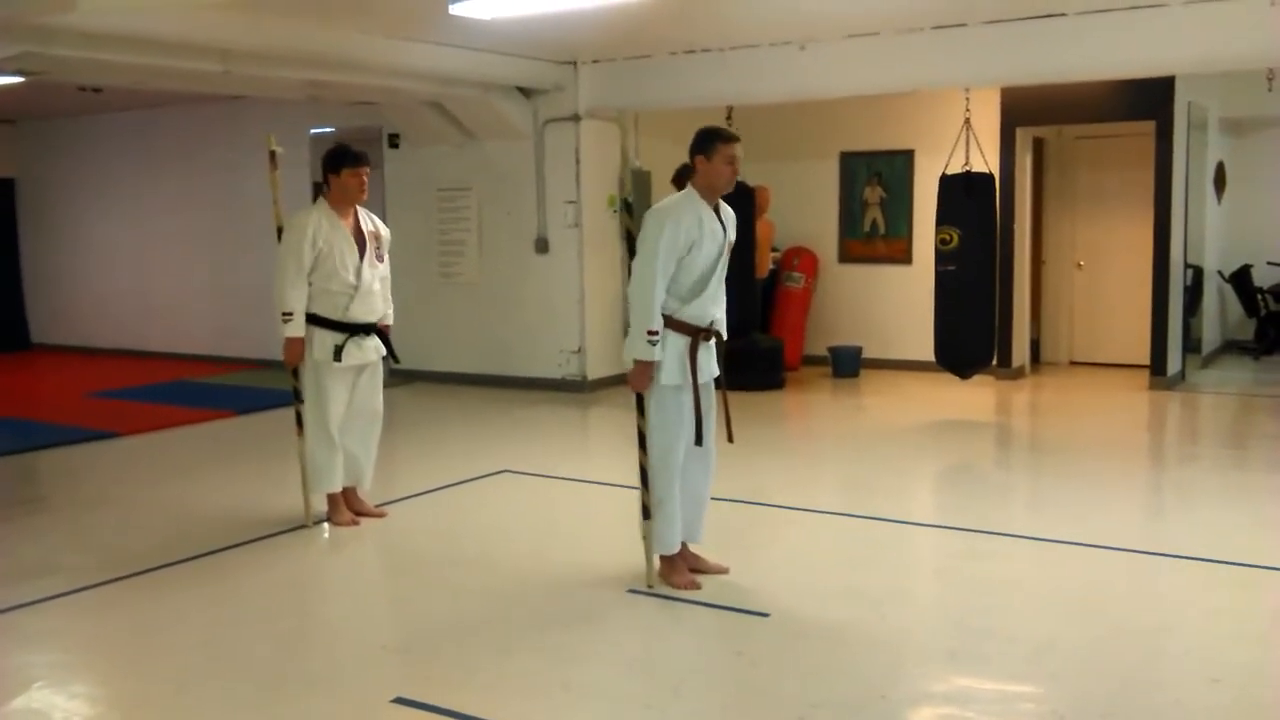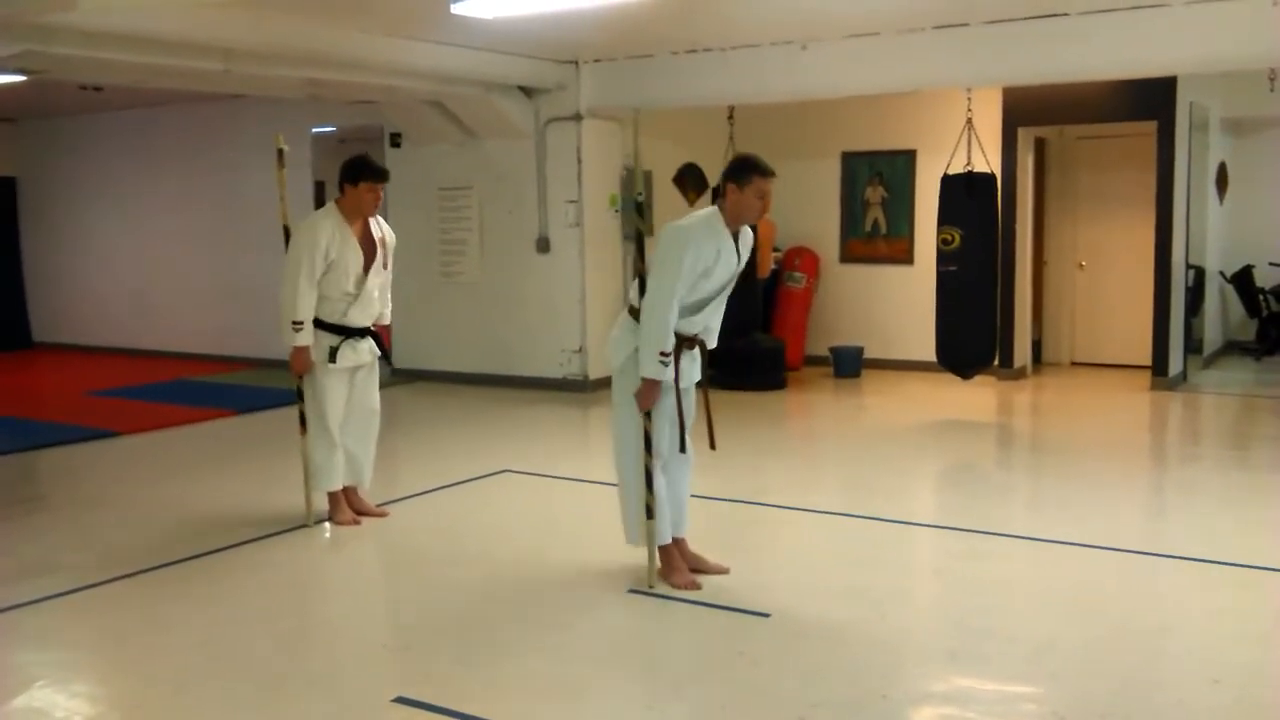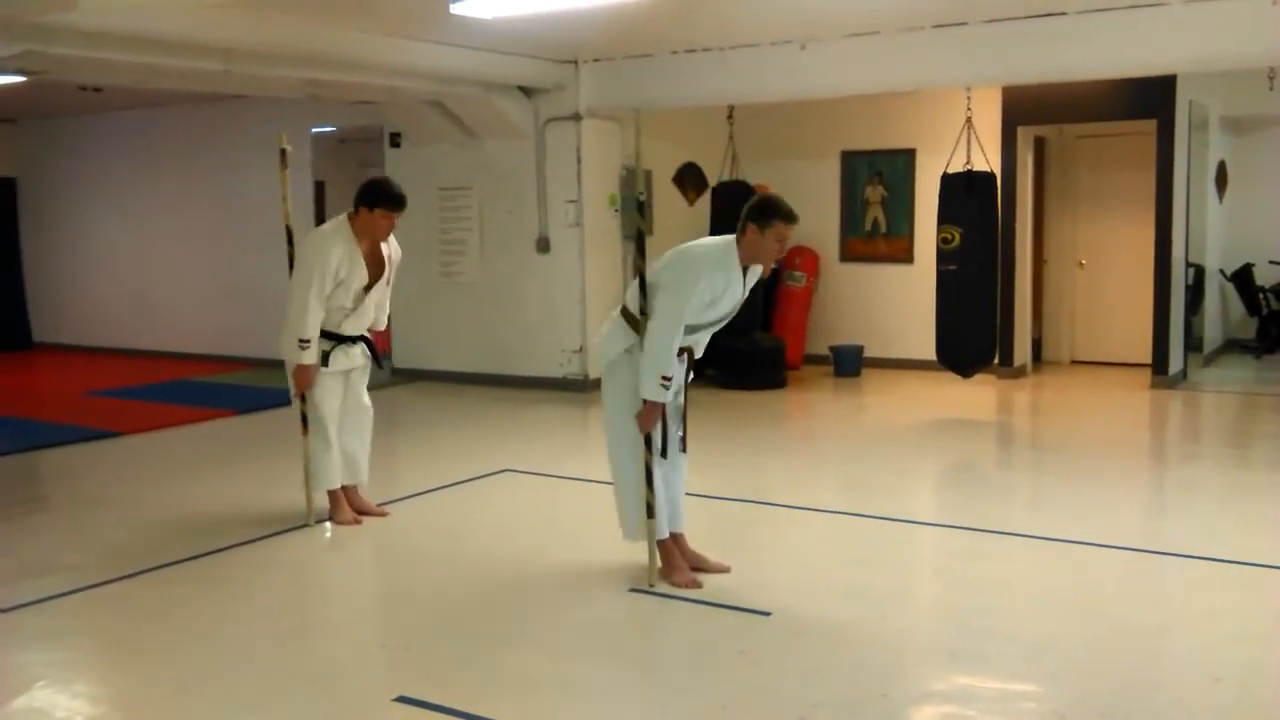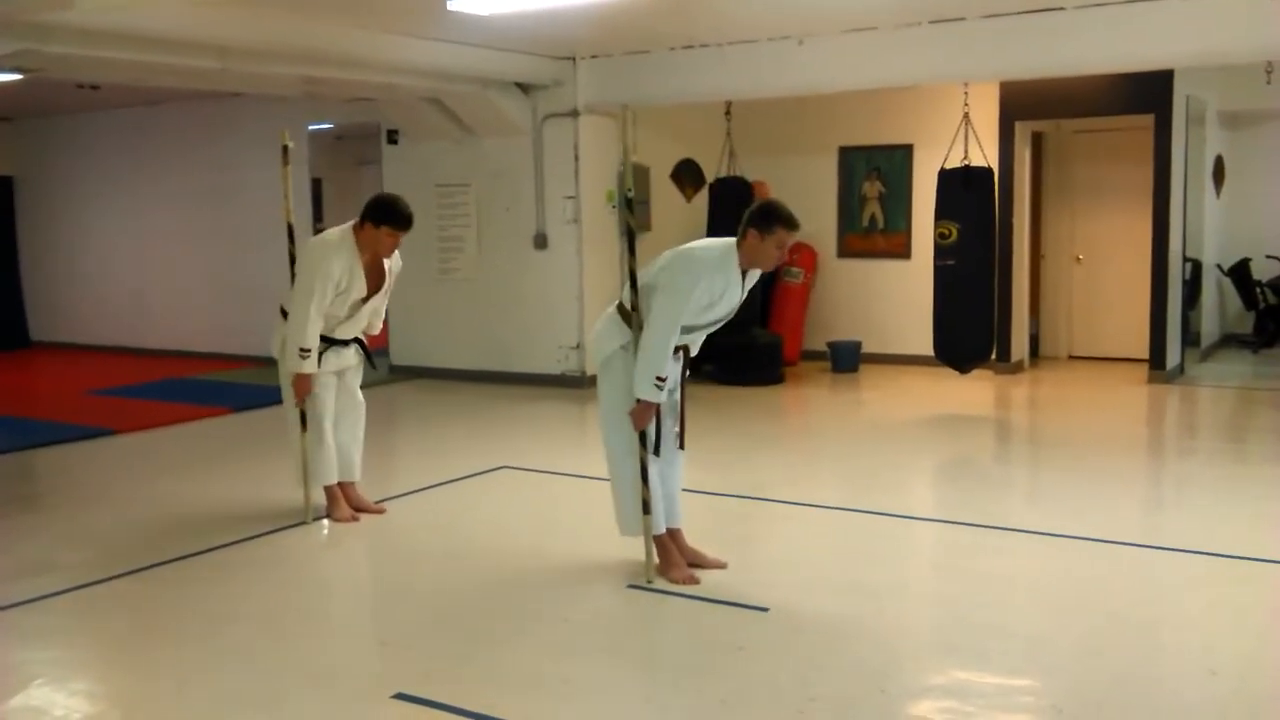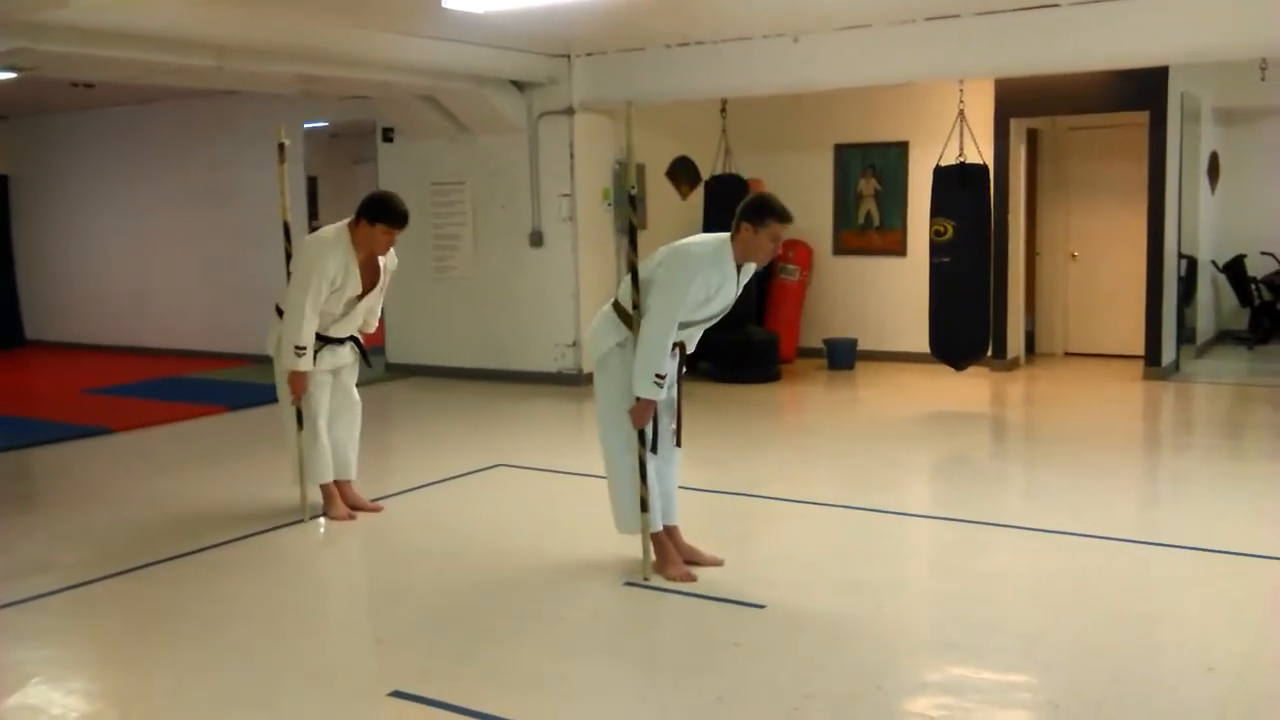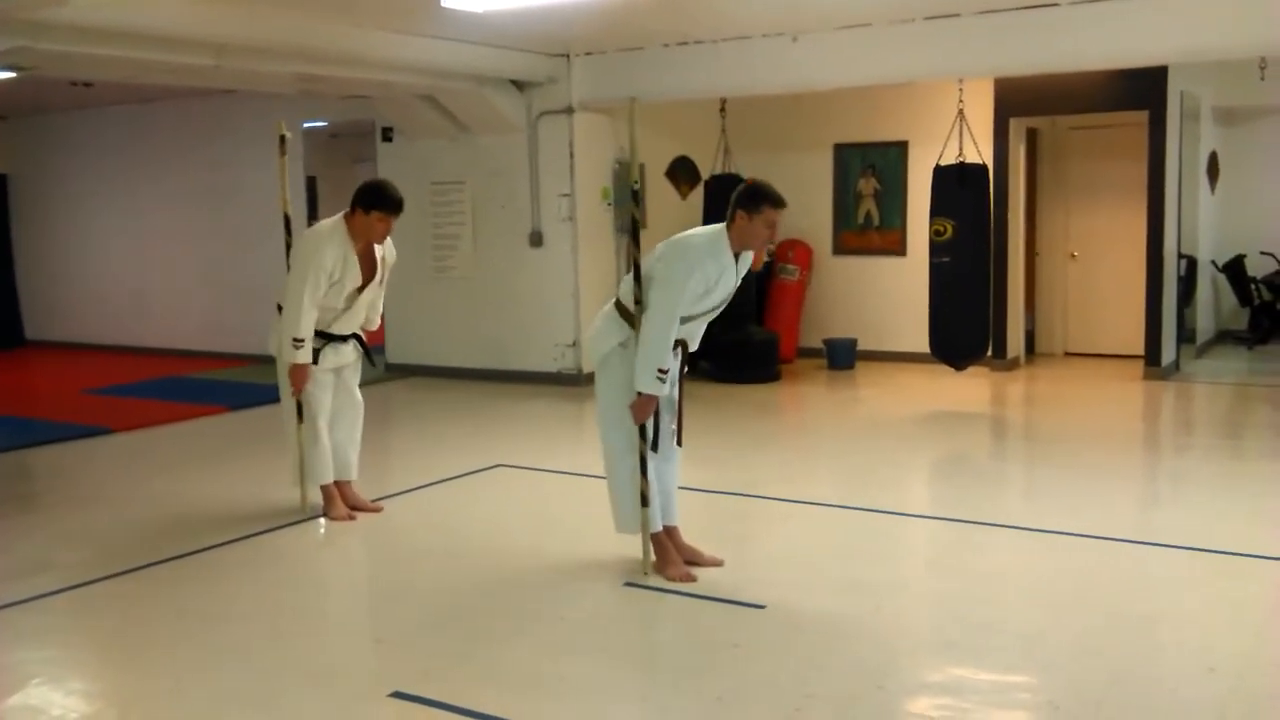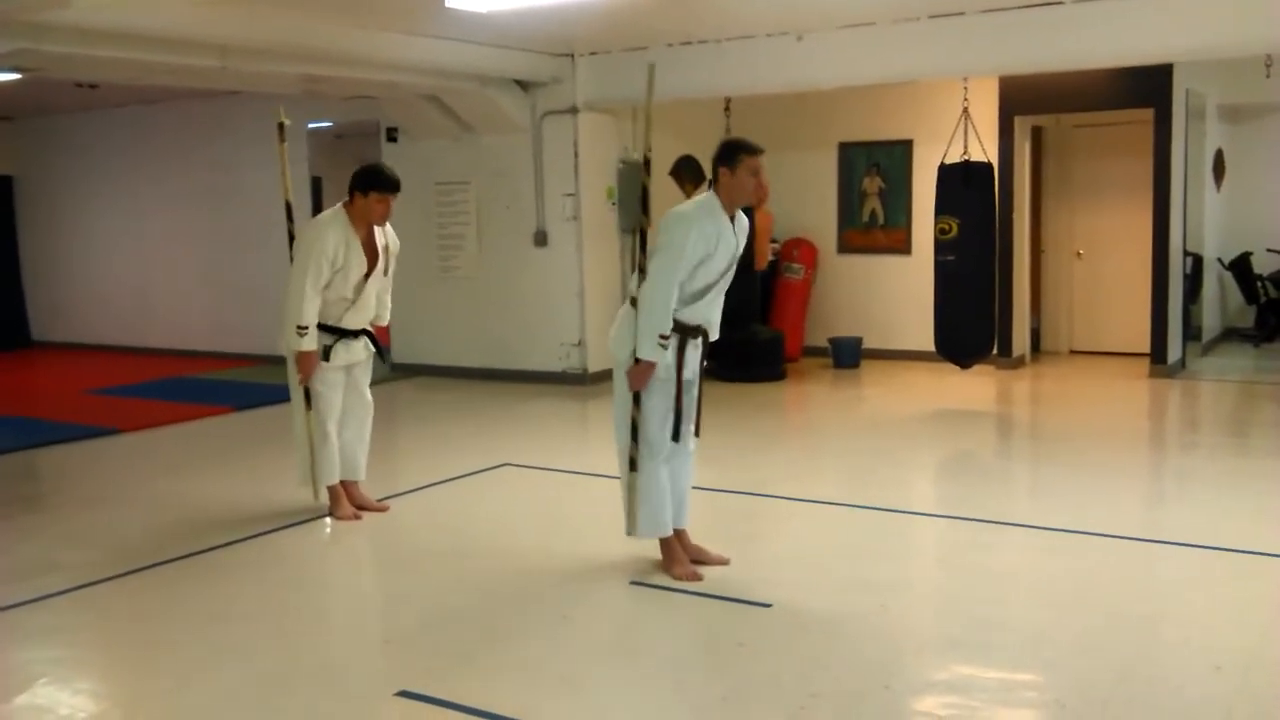
dt=0.2s
person 1, frame 1
left shoulder: (726, 217)
right shoulder: (671, 216)
right elbow: (645, 288)
left wrist: (714, 337)
right wrist: (644, 359)
left hip: (699, 347)
right hip: (662, 347)
left knee: (697, 452)
right knee: (664, 453)
left ankle: (683, 547)
right ankle: (668, 557)
person 1, frame 2
left shoulder: (743, 238)
right shoulder: (689, 236)
right elbow: (658, 308)
left wrist: (699, 351)
right wrist: (652, 378)
left hip: (682, 347)
right hip: (643, 346)
left knee: (677, 449)
right knee: (647, 449)
left ankle: (679, 545)
right ankle: (667, 555)
person 1, frame 3
left shoulder: (752, 268)
right shoulder: (700, 264)
right elbow: (662, 333)
left wrist: (685, 364)
right wrist: (653, 399)
left hip: (671, 351)
right hip: (632, 347)
left knee: (670, 447)
right knee: (639, 448)
left ankle: (679, 545)
right ankle: (668, 555)
person 1, frame 4
left shoulder: (749, 268)
right shoulder: (699, 267)
right elbow: (658, 334)
left wrist: (682, 360)
right wrist: (647, 400)
left hip: (666, 348)
right hip: (628, 344)
left knee: (666, 444)
right knee: (635, 446)
left ankle: (676, 540)
right ankle: (665, 551)
person 1, frame 5
left shoulder: (744, 263)
right shoulder: (695, 262)
right elbow: (656, 330)
left wrist: (678, 357)
right wrist: (646, 397)
left hip: (663, 343)
right hip: (624, 340)
left knee: (664, 443)
right knee: (632, 443)
left ankle: (673, 538)
right ankle: (662, 549)
person 1, frame 6
left shoulder: (743, 256)
right shoulder: (693, 254)
right elbow: (658, 324)
left wrist: (682, 354)
right wrist: (648, 392)
left hip: (664, 346)
right hip: (627, 340)
left knee: (664, 442)
right knee: (633, 442)
left ankle: (674, 538)
right ankle: (662, 549)
person 1, frame 7
left shoulder: (739, 224)
right shoulder: (689, 223)
right elbow: (658, 292)
left wrist: (698, 339)
right wrist: (646, 360)
left hip: (684, 340)
right hip: (648, 339)
left knee: (679, 440)
right knee: (649, 441)
left ankle: (680, 537)
right ankle: (668, 547)
person 2, frame 1
left shoulder: (375, 226)
right shoulder: (308, 224)
right elbow: (291, 281)
left wrist: (385, 322)
right wrist: (293, 335)
left hip: (366, 339)
right hip: (325, 339)
left knee: (366, 416)
right knee: (326, 419)
left ankle: (353, 493)
right ankle: (335, 501)
person 2, frame 2
left shoulder: (382, 231)
right shoulder: (317, 230)
right elbow: (299, 288)
left wrist: (381, 324)
right wrist: (300, 345)
left hip: (362, 340)
right hip: (323, 340)
left knee: (363, 414)
right knee: (326, 417)
left ankle: (353, 492)
right ankle: (336, 499)
person 2, frame 3
left shoulder: (388, 247)
right shoulder: (326, 245)
right elbow: (306, 304)
left wrist: (375, 330)
right wrist: (304, 361)
left hip: (354, 344)
right hip: (316, 343)
left knee: (356, 414)
right knee: (322, 418)
left ankle: (353, 492)
right ankle: (336, 499)
person 2, frame 4
left shoulder: (389, 259)
right shoulder: (328, 254)
right elbow: (306, 315)
left wrist: (369, 333)
right wrist: (304, 369)
left hip: (347, 343)
right hip: (307, 343)
left knee: (350, 412)
right knee: (318, 415)
left ankle: (349, 489)
right ankle: (334, 497)
person 2, frame 5
left shoulder: (385, 256)
right shoulder: (323, 251)
right elbow: (302, 312)
left wrist: (365, 331)
right wrist: (300, 367)
left hip: (342, 342)
right hip: (304, 342)
left knee: (346, 411)
right knee: (313, 414)
left ankle: (345, 487)
right ankle: (330, 494)
person 2, frame 6
left shoulder: (383, 248)
right shoulder: (321, 244)
right elbow: (301, 305)
left wrist: (368, 329)
right wrist: (299, 361)
left hip: (345, 341)
right hip: (309, 341)
left knee: (348, 411)
right knee: (314, 415)
left ankle: (346, 488)
right ankle: (329, 495)
person 2, frame 7
left shoulder: (385, 236)
right shoulder: (323, 233)
right elbow: (304, 293)
left wrist: (378, 323)
right wrist: (304, 348)
left hip: (356, 339)
right hip: (320, 339)
left knee: (358, 410)
right knee: (324, 414)
left ankle: (353, 488)
right ankle: (335, 496)
